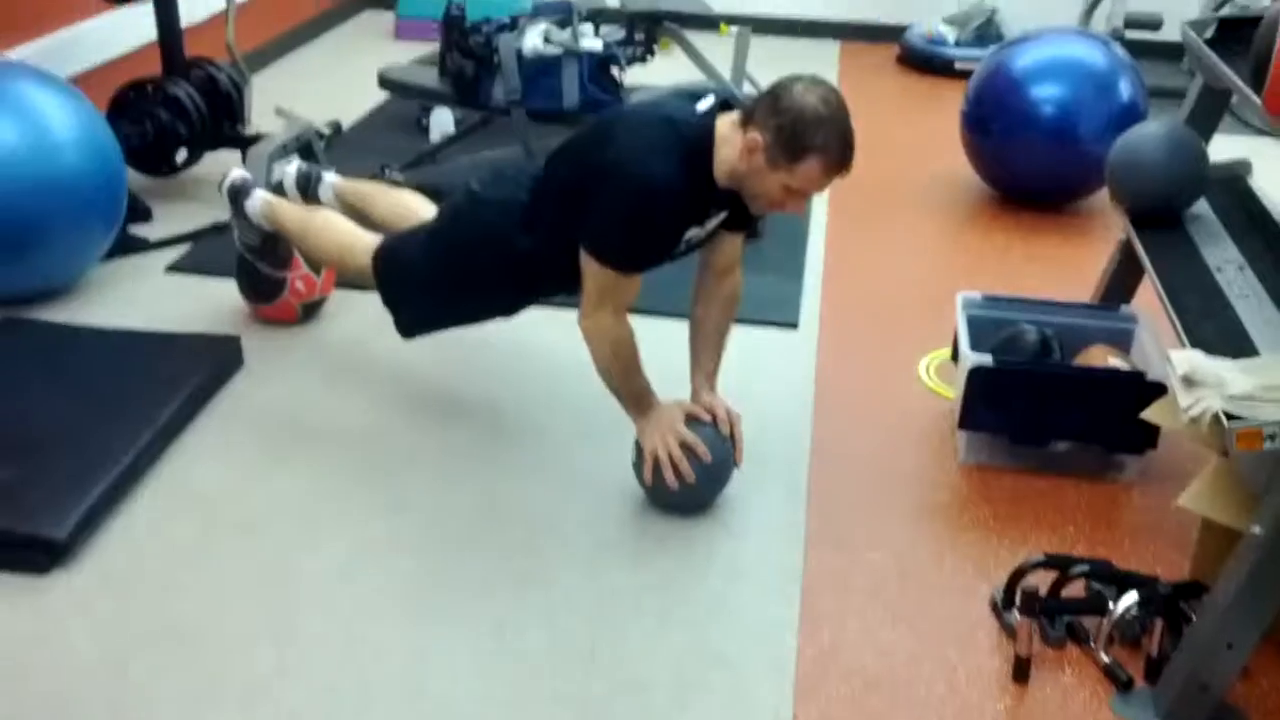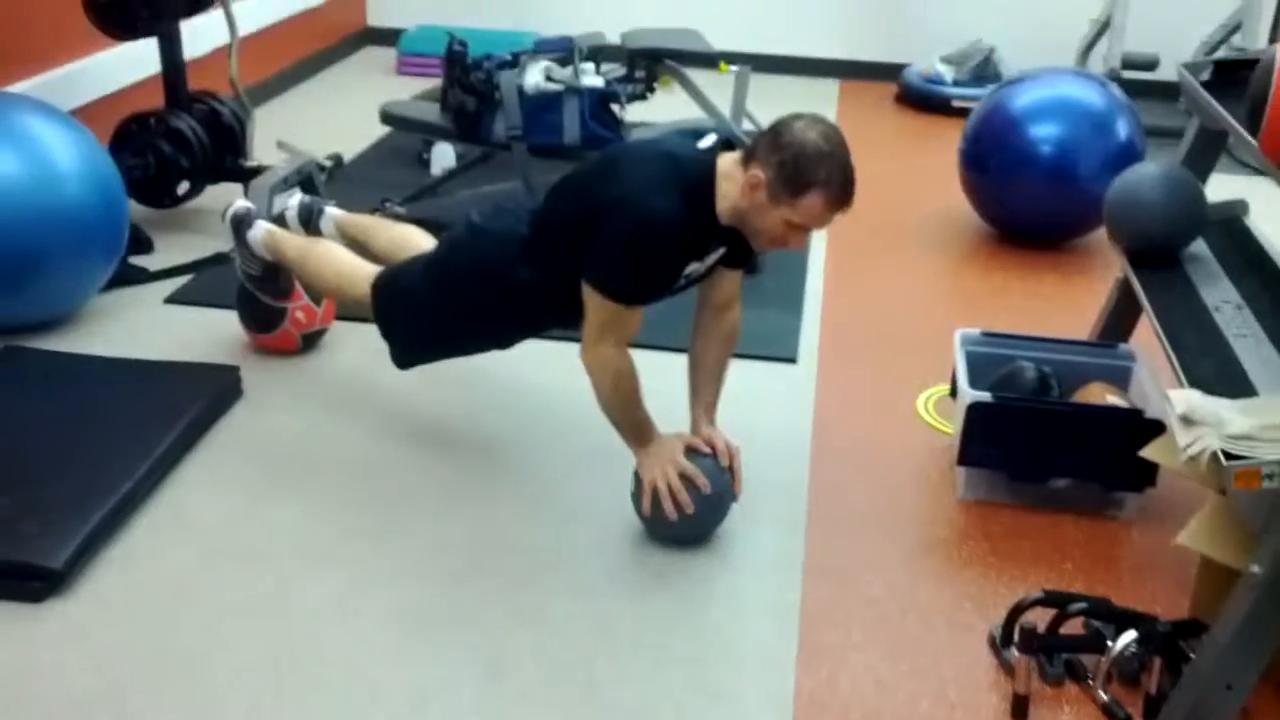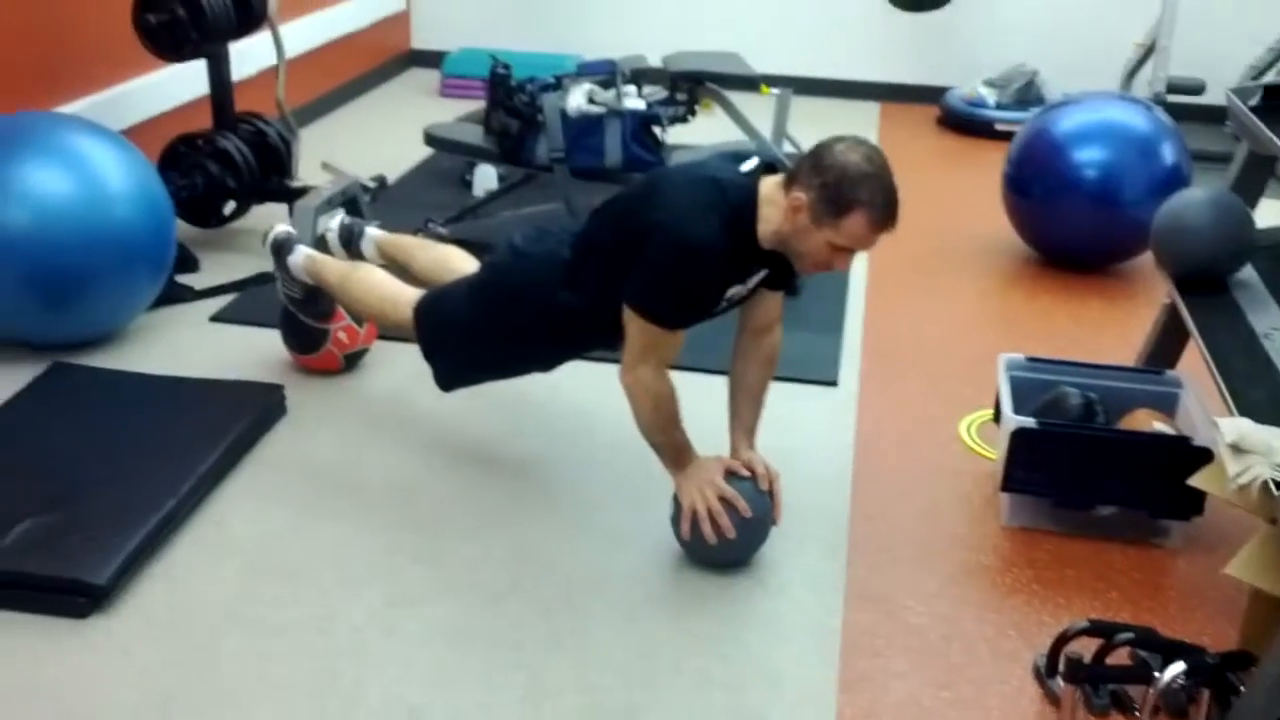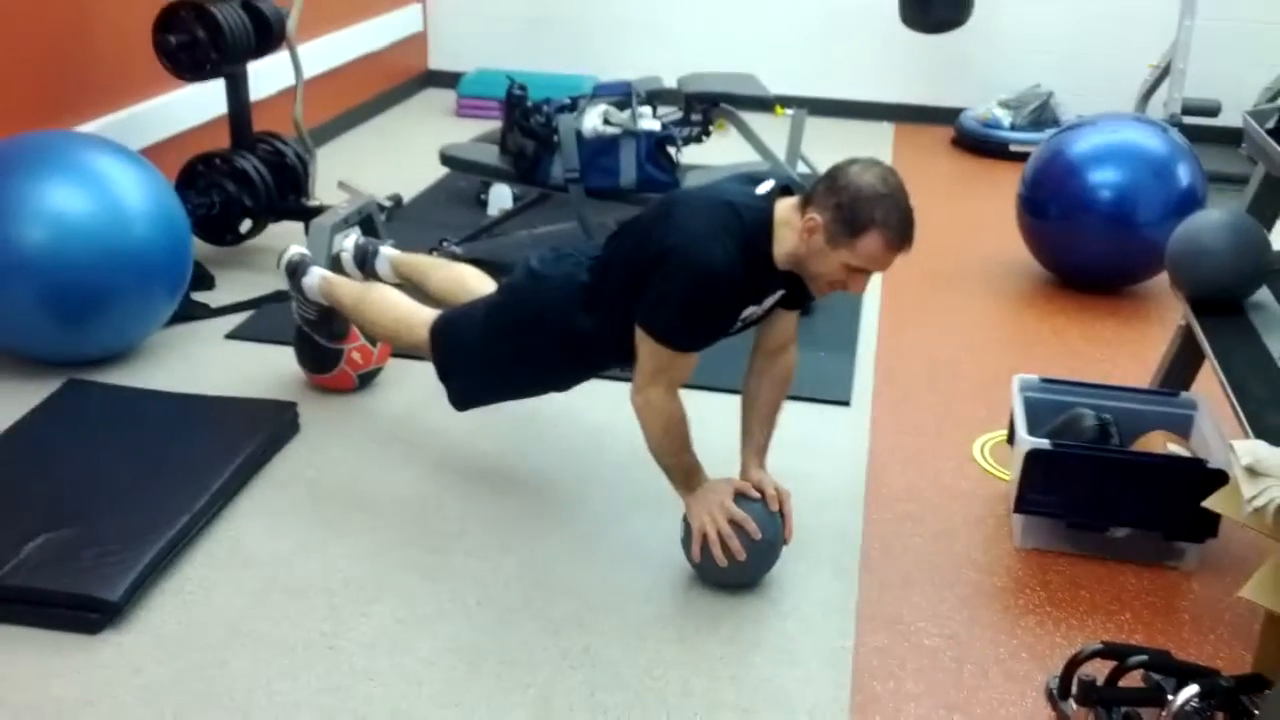
dt=0.3s
person 1, frame 1
left shoulder: (743, 151)
right shoulder: (649, 177)
left elbow: (721, 274)
right elbow: (601, 315)
left wrist: (705, 388)
right wrist: (647, 415)
left hip: (552, 224)
right hip: (499, 242)
left knee: (426, 228)
right knee: (380, 261)
left ankle: (316, 184)
right ankle: (258, 205)
person 1, frame 2
left shoulder: (742, 190)
right shoulder: (651, 210)
left elbow: (720, 311)
right elbow: (603, 347)
left wrist: (704, 422)
right wrist: (647, 446)
left hip: (549, 258)
right hip: (498, 276)
left knee: (425, 258)
right knee: (379, 289)
left ankle: (319, 218)
right ankle: (260, 235)
person 1, frame 3
left shoulder: (783, 210)
right shoulder: (692, 235)
left elbow: (761, 332)
right elbow: (642, 369)
left wrist: (743, 443)
right wrist: (686, 469)
left hip: (591, 280)
right hip: (539, 296)
left knee: (466, 277)
right knee: (420, 313)
left ankle: (362, 237)
right ankle: (302, 259)
person 1, frame 4
left shoulder: (798, 232)
right shoulder: (707, 258)
left elbow: (775, 353)
right elbow: (653, 390)
left wrist: (755, 464)
right wrist: (695, 491)
left hip: (605, 297)
right hip: (556, 319)
left knee: (485, 298)
right knee: (437, 334)
left ankle: (376, 257)
right ankle: (316, 280)
